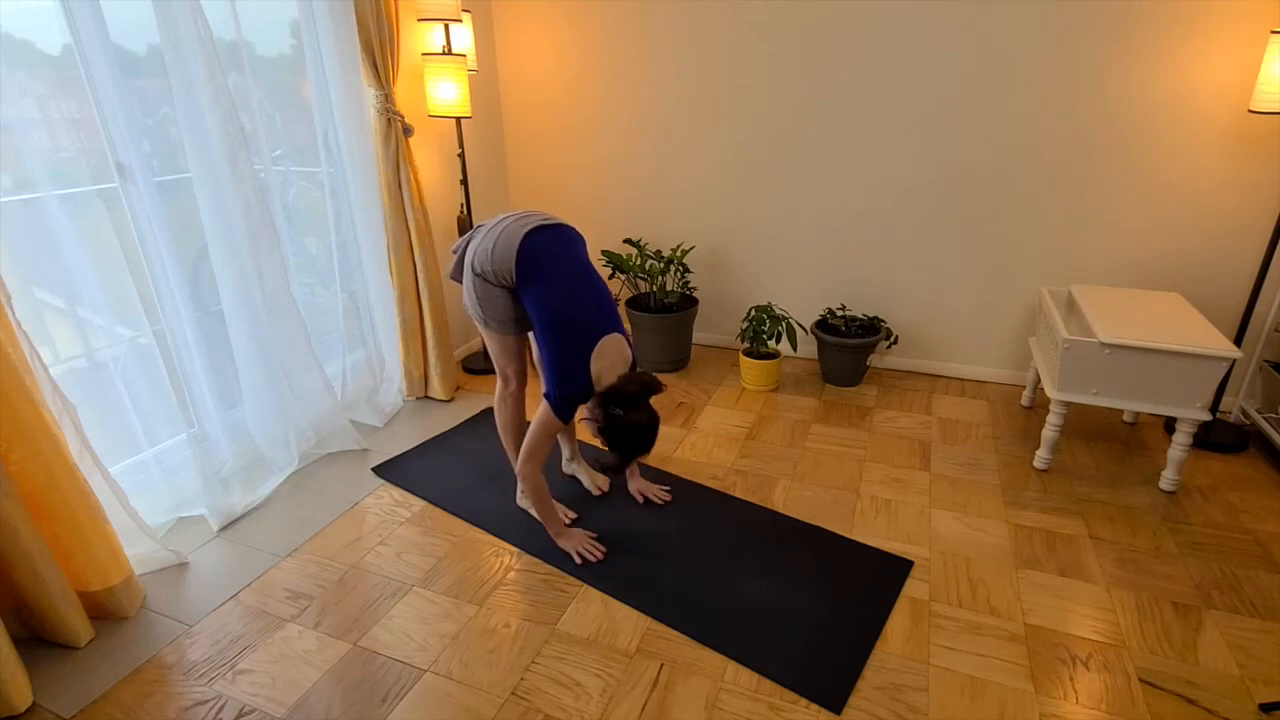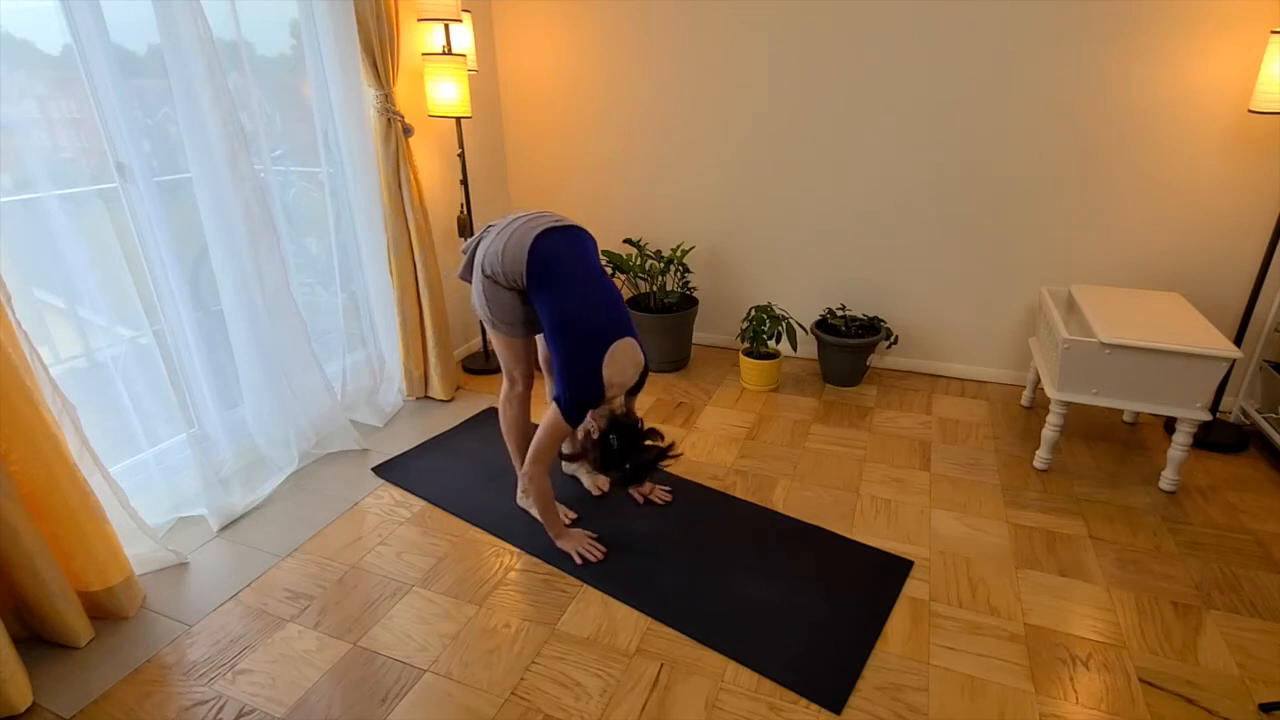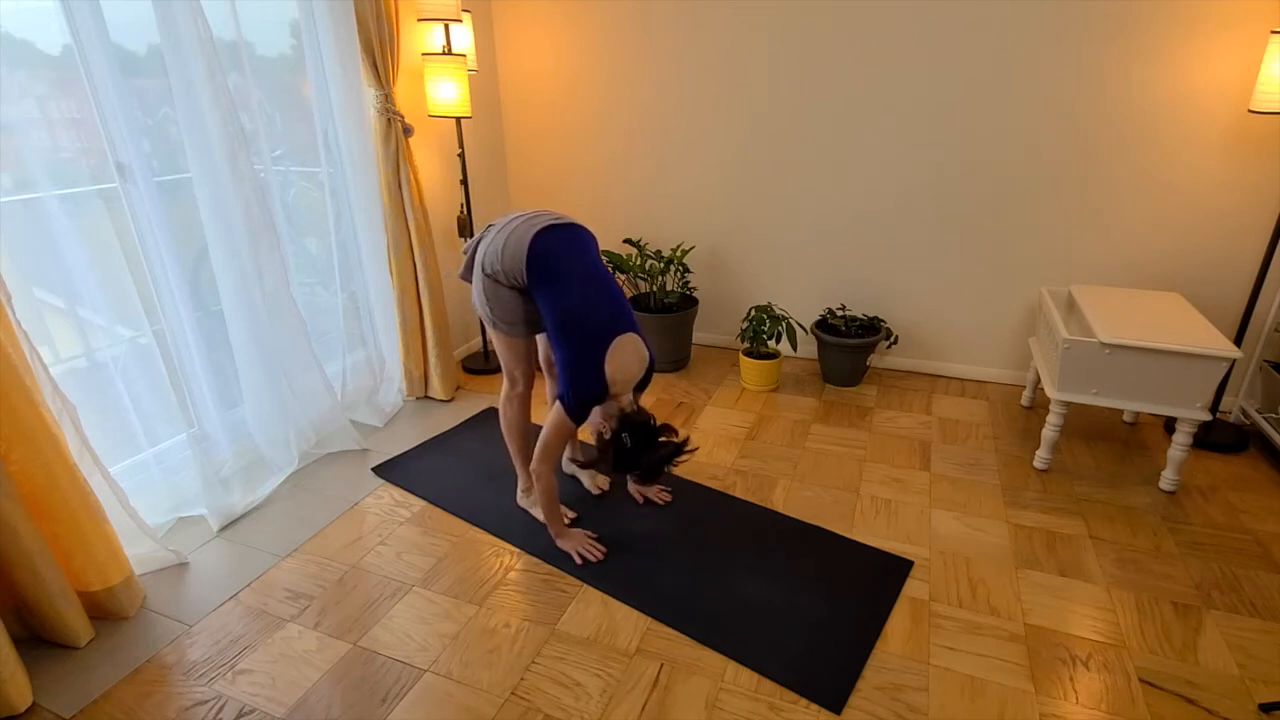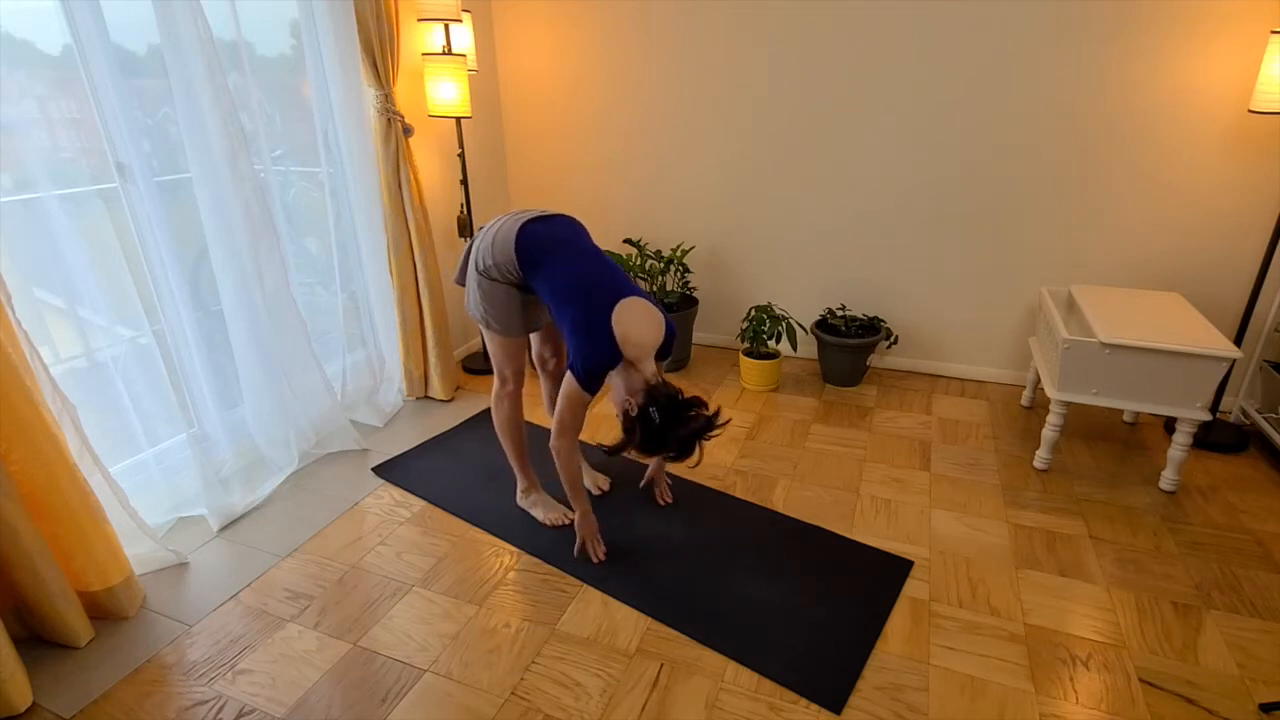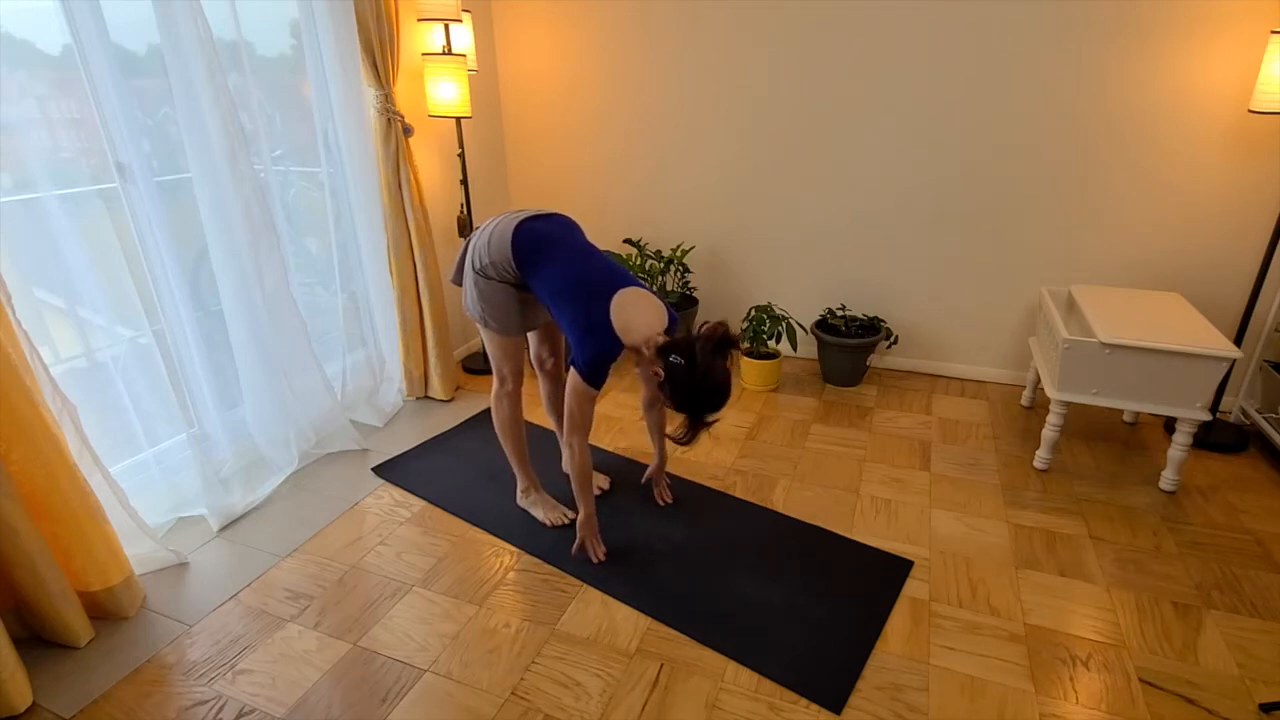
dt=1s
person 1, frame 1
left shoulder: (625, 368)
right shoulder: (574, 383)
left elbow: (628, 421)
right elbow: (528, 466)
left wrist: (634, 476)
right wrist: (560, 533)
right hip: (494, 257)
right knee: (513, 379)
left ankle: (571, 459)
right ankle: (524, 493)
person 1, frame 2
left shoulder: (635, 370)
right shoulder: (583, 389)
left elbow: (623, 422)
right elbow: (534, 469)
left wrist: (634, 477)
right wrist: (560, 535)
right hip: (504, 258)
right knee: (519, 381)
left ankle: (572, 459)
right ankle: (523, 492)
person 1, frame 3
left shoulder: (642, 367)
right shoulder: (587, 385)
left elbow: (631, 423)
right elbow: (541, 466)
left wrist: (634, 476)
right wrist: (560, 534)
right hip: (505, 257)
right knee: (519, 381)
left ankle: (572, 457)
right ankle: (525, 490)
person 1, frame 4
left shoulder: (663, 336)
right shoulder: (598, 355)
left elbow: (657, 403)
right elbow: (560, 442)
left wrist: (658, 463)
right wrist: (584, 516)
right hip: (500, 254)
left knee: (552, 362)
right knee: (510, 380)
left ankle: (576, 463)
right ankle: (527, 489)
person 1, frame 5
left shoulder: (667, 331)
right shoulder: (600, 346)
left elbow: (651, 401)
right elbow: (577, 438)
left wrist: (660, 461)
right wrist: (586, 516)
right hip: (497, 254)
left knee: (549, 363)
right knee: (509, 379)
left ankle: (567, 460)
right ankle: (527, 489)
